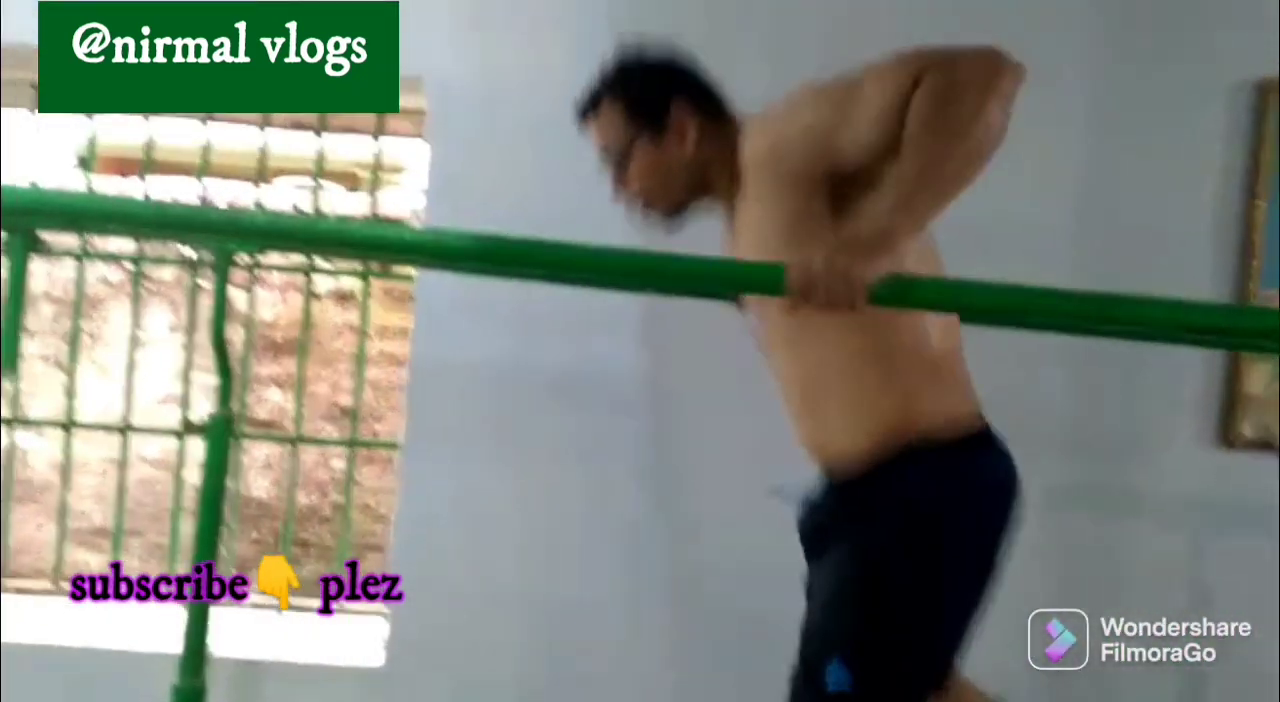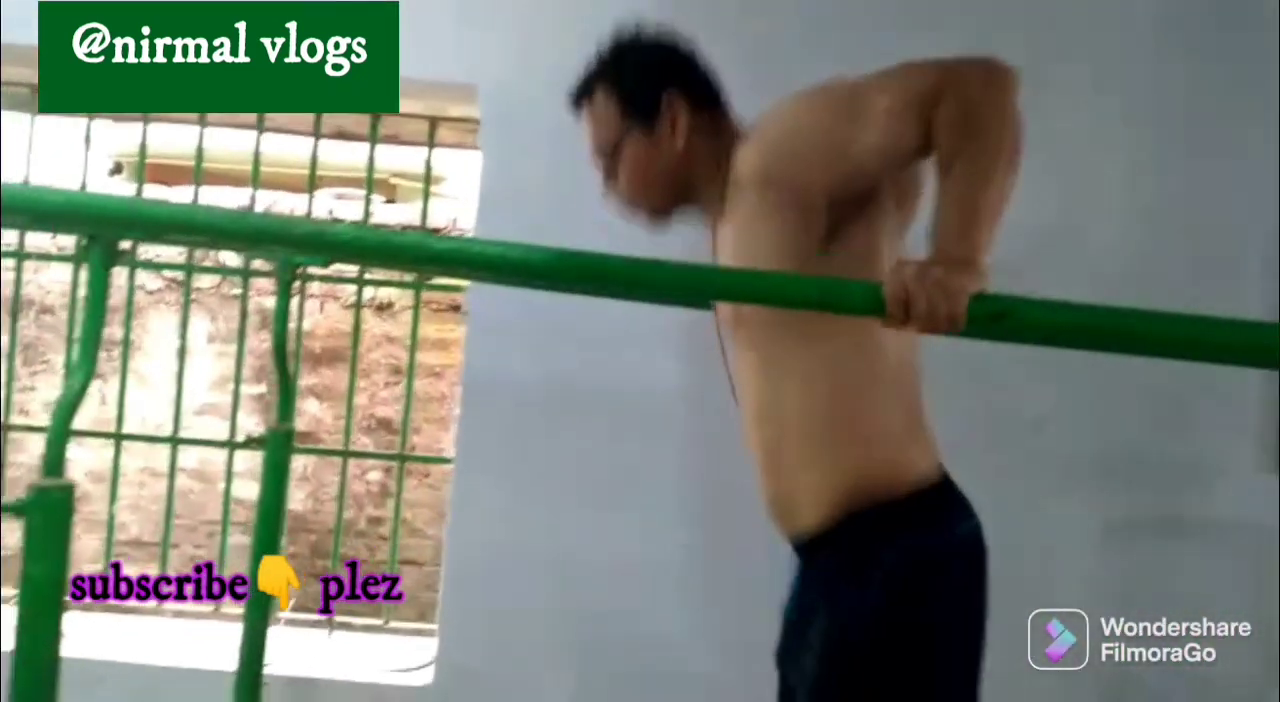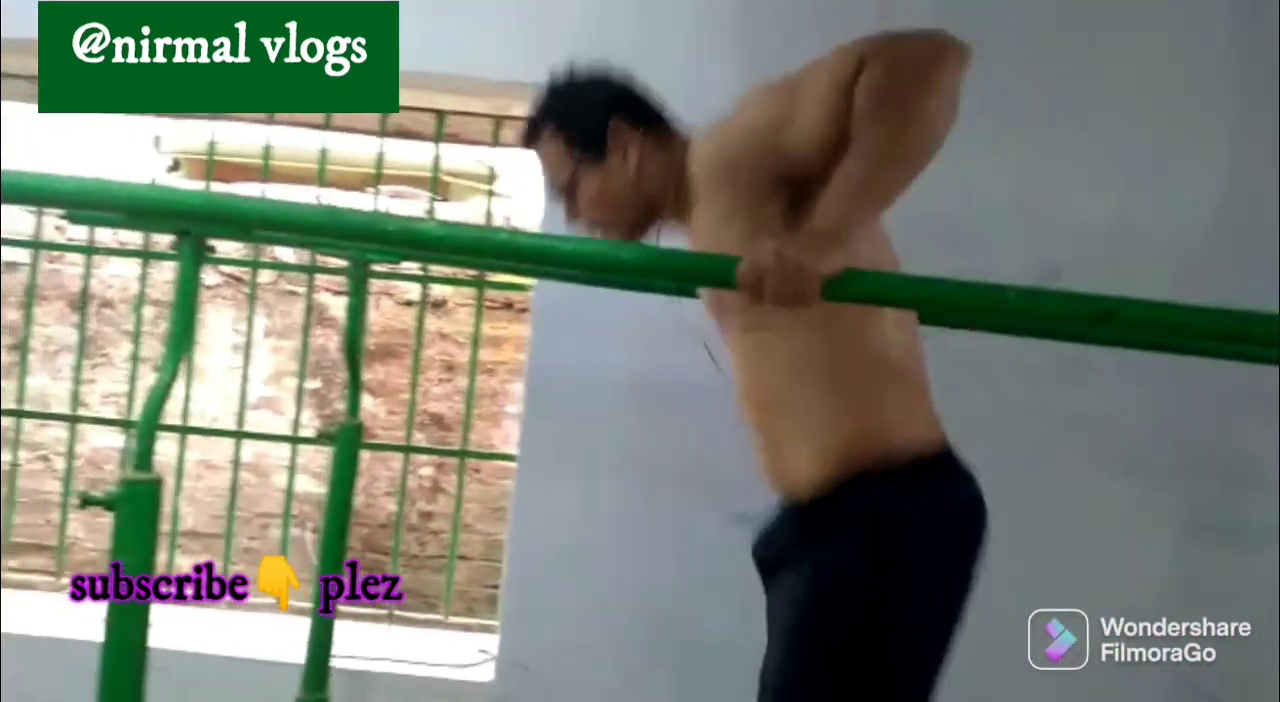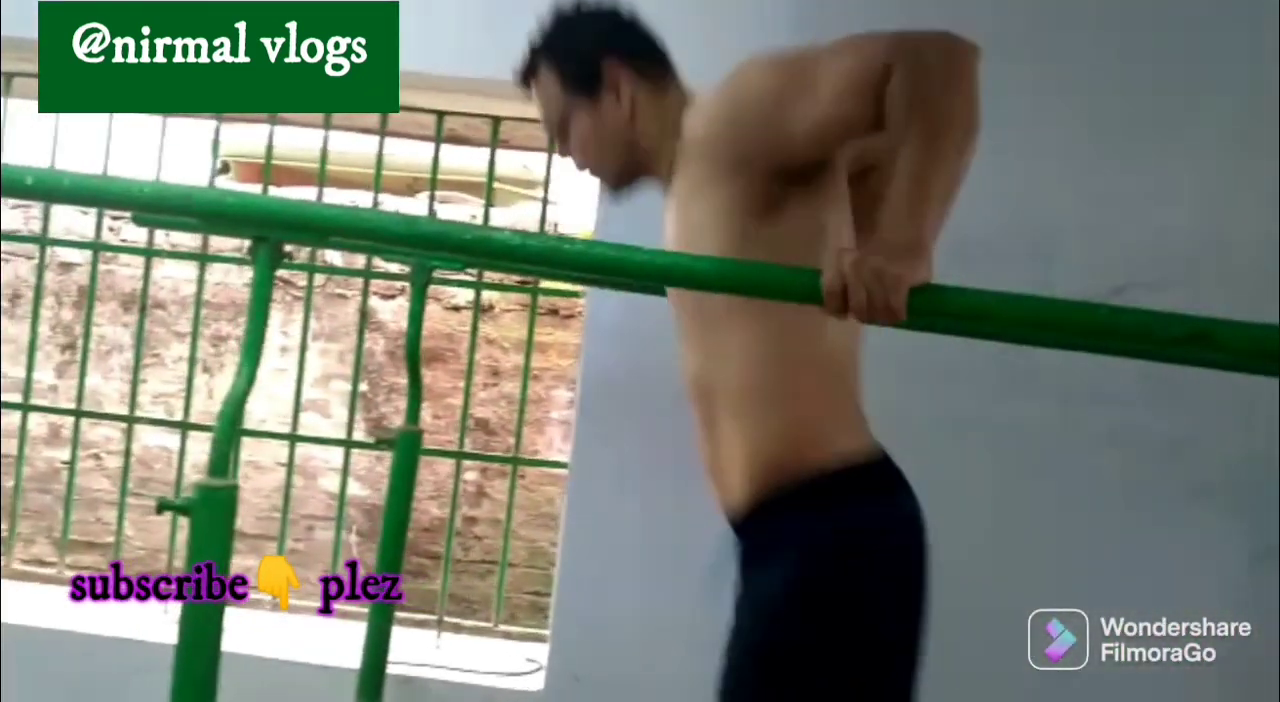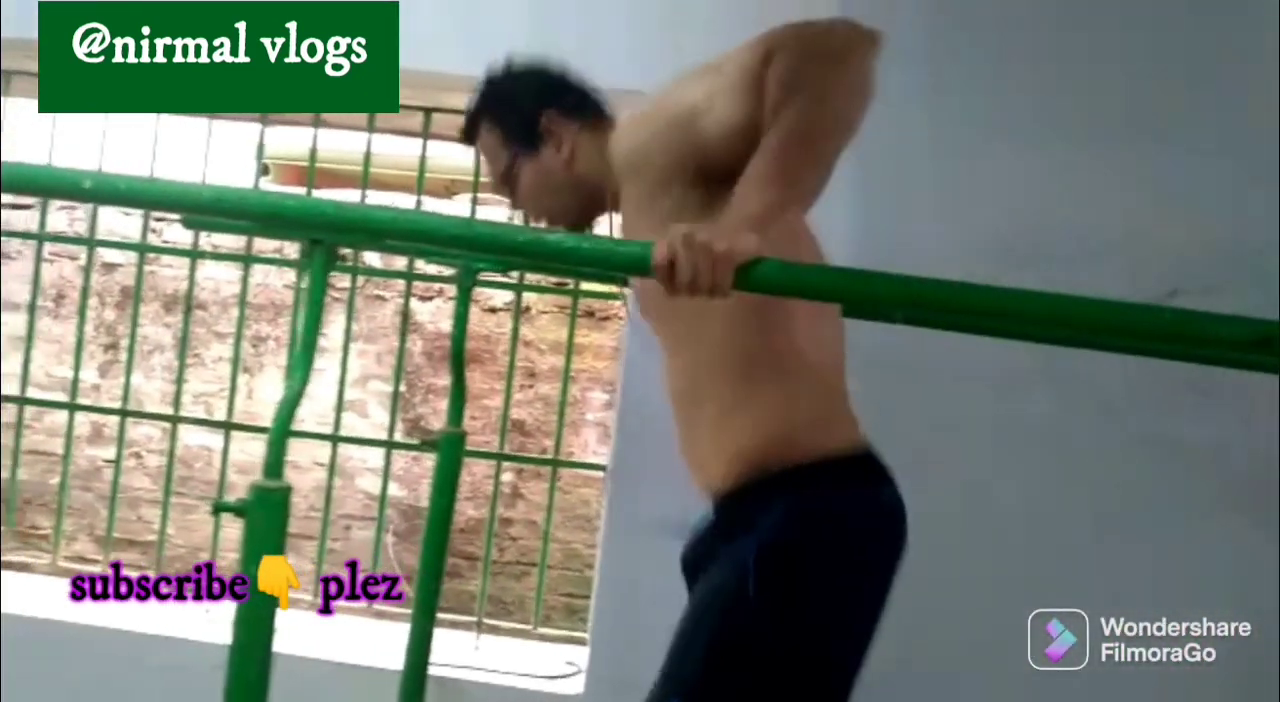
dt=0.3s
person 1, frame 1
left shoulder: (781, 146)
right shoulder: (757, 187)
left elbow: (980, 74)
left wrist: (876, 239)
left hip: (924, 491)
right hip: (877, 493)
person 1, frame 2
left shoulder: (776, 166)
right shoulder: (740, 210)
left elbow: (979, 85)
right elbow: (894, 177)
left wrist: (958, 258)
left hip: (899, 564)
person 1, frame 3
left shoulder: (732, 161)
right shoulder: (716, 201)
left elbow: (925, 60)
left wrist: (829, 233)
left hip: (890, 527)
right hip: (835, 528)
person 1, frame 4
left shoulder: (729, 126)
right shoulder: (702, 177)
left elbow: (938, 59)
left wrist: (902, 246)
left hip: (834, 539)
right hip: (804, 539)
person 1, frame 5
left shoulder: (655, 145)
right shoulder: (657, 184)
left elbow: (836, 47)
left wrist: (748, 225)
left hip: (807, 522)
right hip: (783, 517)
